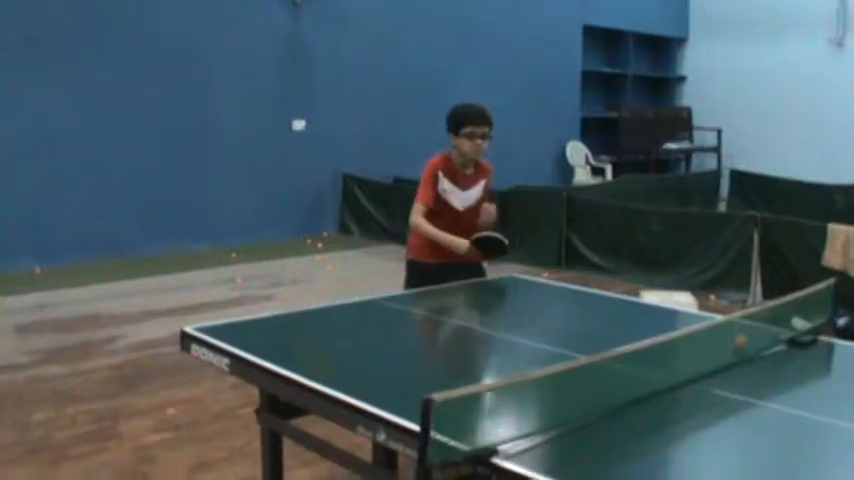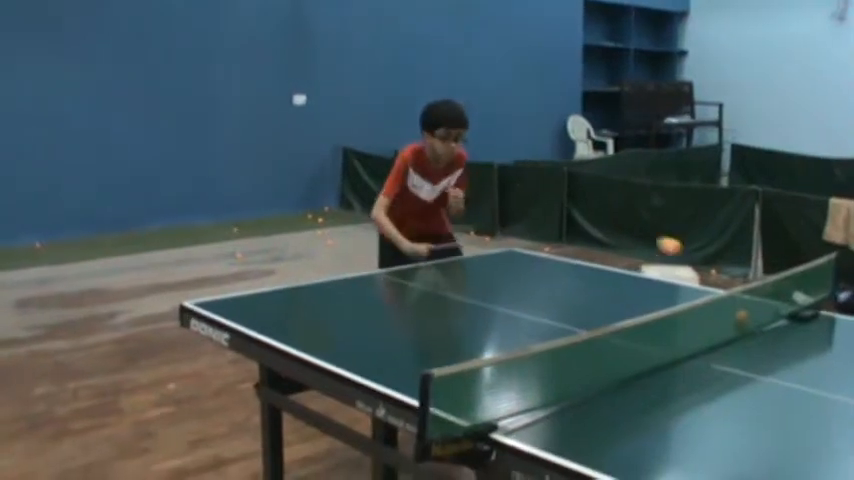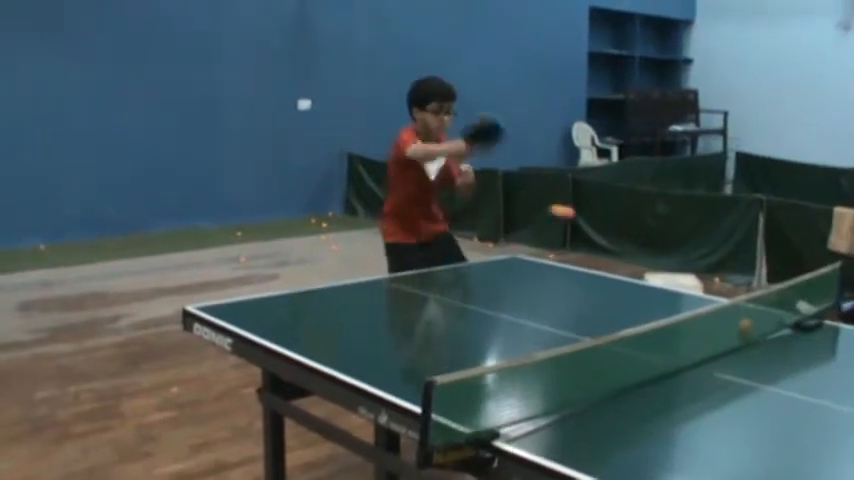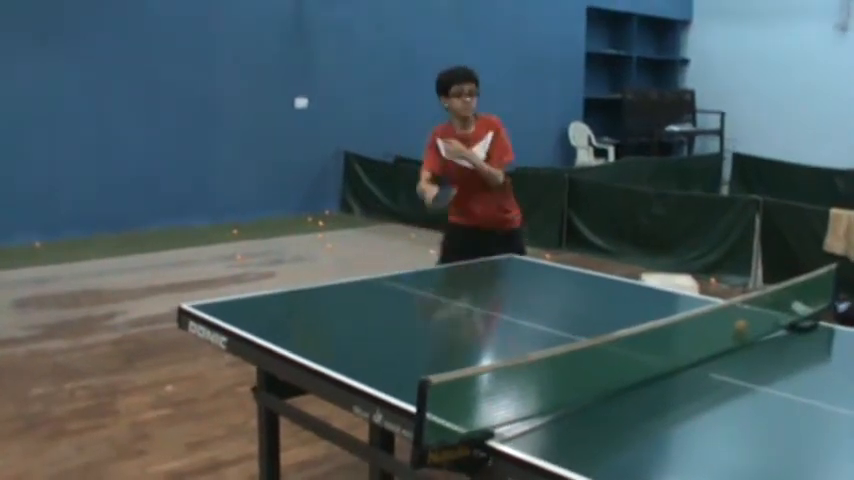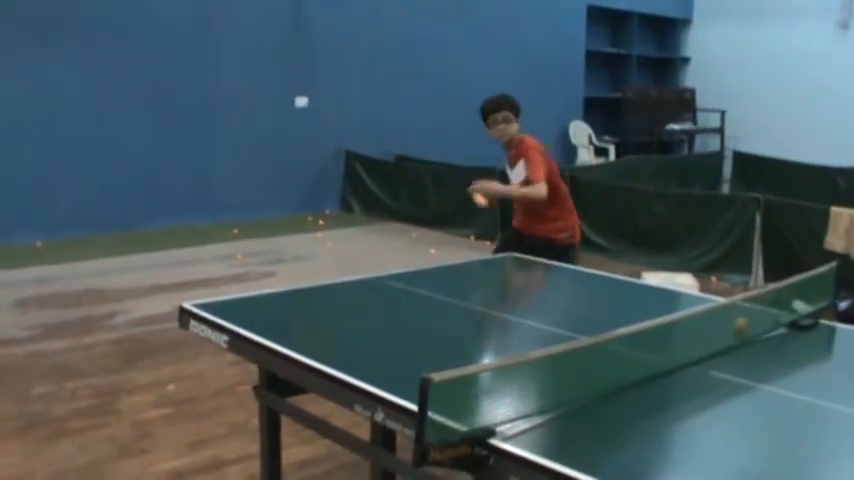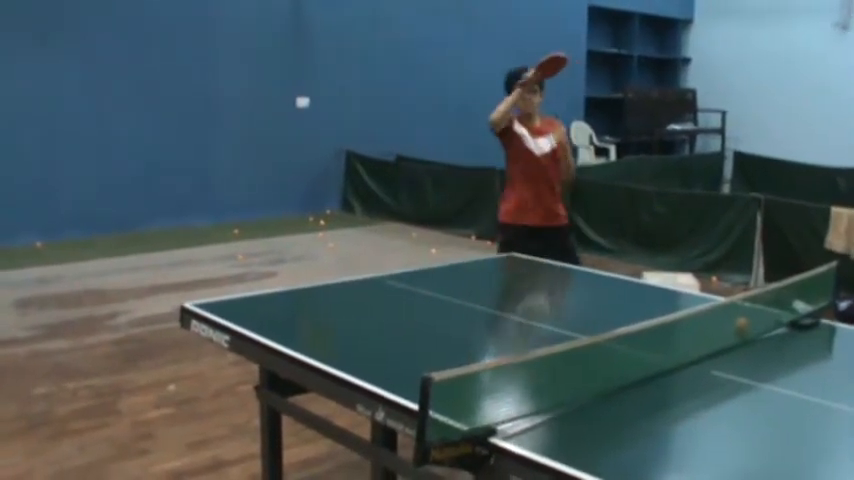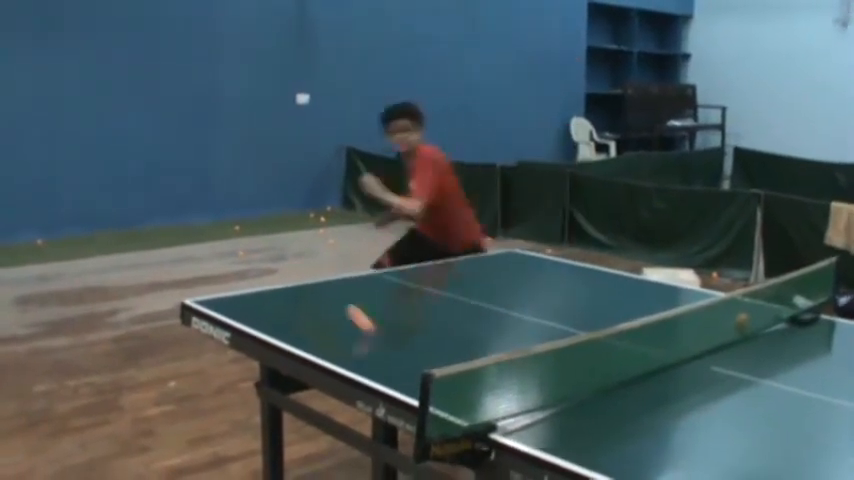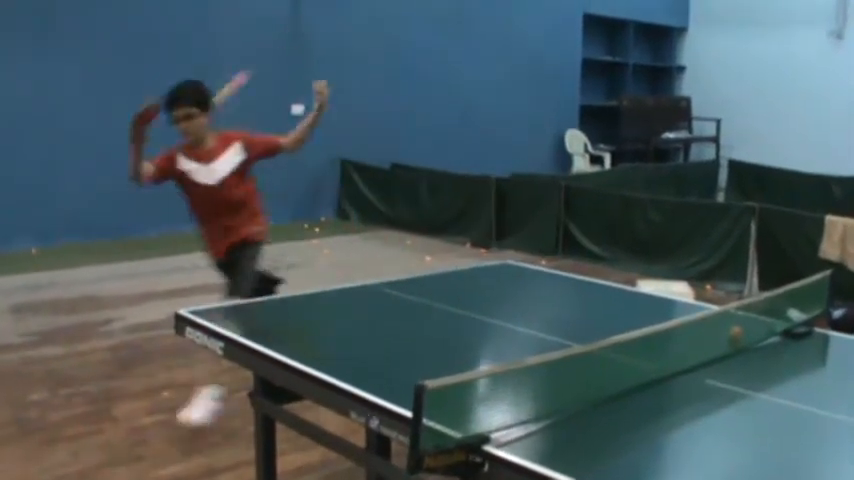
dt=0.4s
person 1, frame 1
left shoulder: (485, 171)
right shoulder: (437, 167)
left elbow: (477, 225)
right elbow: (415, 220)
left wrist: (487, 220)
right wrist: (451, 241)
left hip: (466, 258)
right hip: (426, 260)
person 1, frame 2
left shoulder: (460, 160)
right shoulder: (409, 159)
left elbow: (452, 209)
right elbow: (378, 213)
left wrist: (457, 206)
right wrist: (406, 246)
left hip: (438, 234)
right hip: (399, 235)
person 1, frame 3
left shoulder: (441, 141)
right shoulder: (407, 137)
left elbow: (460, 185)
right elbow: (415, 152)
left wrist: (466, 178)
right wrist: (451, 147)
left hip: (434, 230)
right hip: (402, 236)
person 1, frame 4
left shoulder: (493, 127)
right shoulder: (439, 136)
left elbow: (498, 179)
right elbow: (423, 184)
left wrist: (469, 155)
right wrist: (429, 190)
left hip: (502, 222)
right hip: (461, 224)
person 1, frame 5
left shoulder: (530, 148)
right shoulder: (512, 154)
left elbow: (540, 193)
left wrist: (499, 190)
right wrist: (487, 190)
left hip: (558, 233)
right hip: (524, 230)
person 1, frame 6
left shoulder: (554, 127)
right shoulder: (510, 126)
left elbow: (568, 176)
right elbow: (494, 121)
left wrist: (565, 147)
right wrist: (519, 89)
left hip: (554, 218)
right hip: (516, 218)
person 1, frame 7
left shoulder: (429, 158)
right shoulder: (411, 159)
left elbow: (416, 210)
left wrist: (381, 193)
right wrist: (400, 210)
left hip: (462, 242)
right hip: (429, 234)
person 1, frame 8
left shoulder: (236, 142)
right shoulder: (175, 159)
left elbow: (290, 143)
right elbow: (140, 177)
left wrist: (318, 111)
right wrist: (138, 146)
left hip: (248, 233)
right hip: (221, 244)
left knee: (241, 299)
left ankle: (213, 391)
